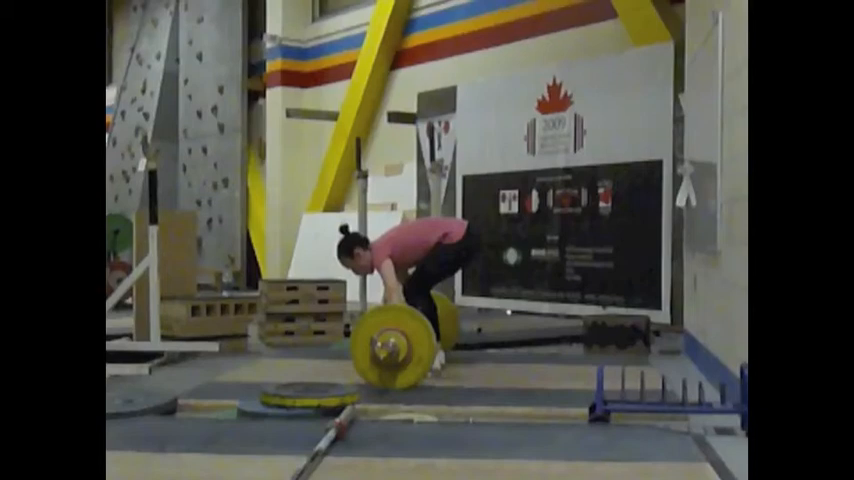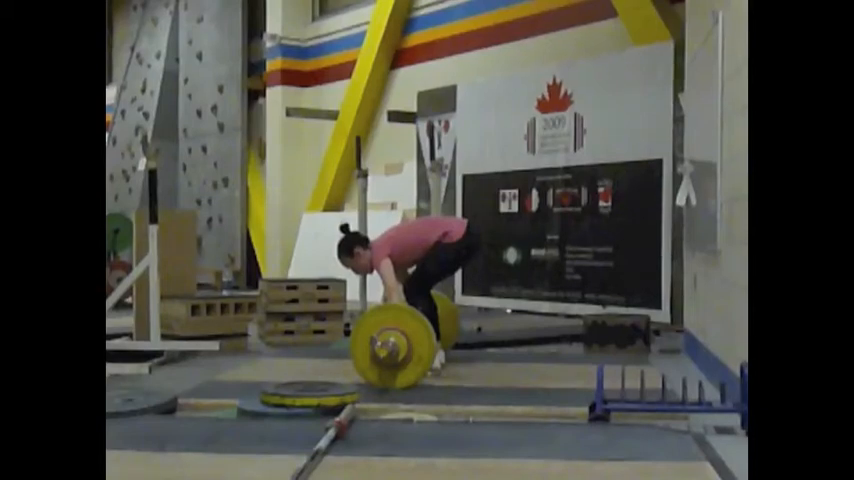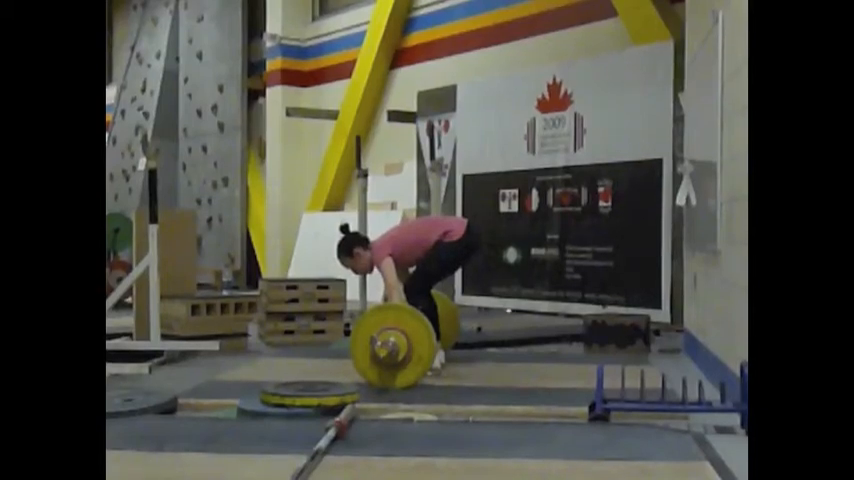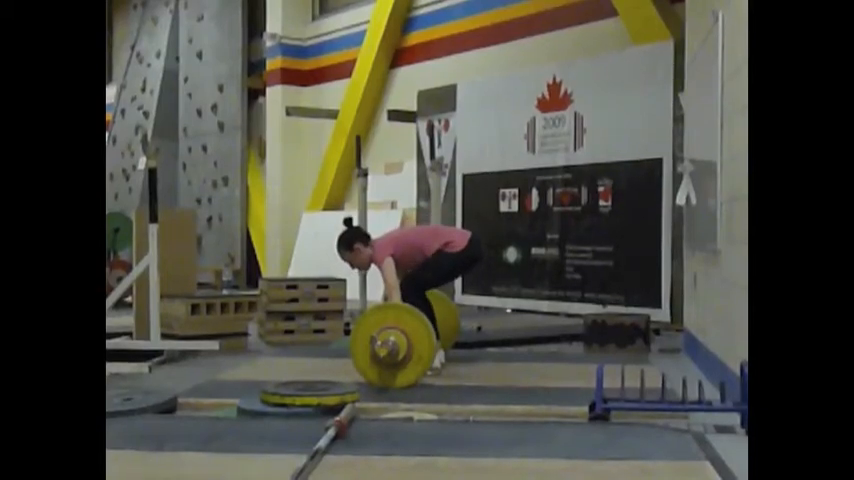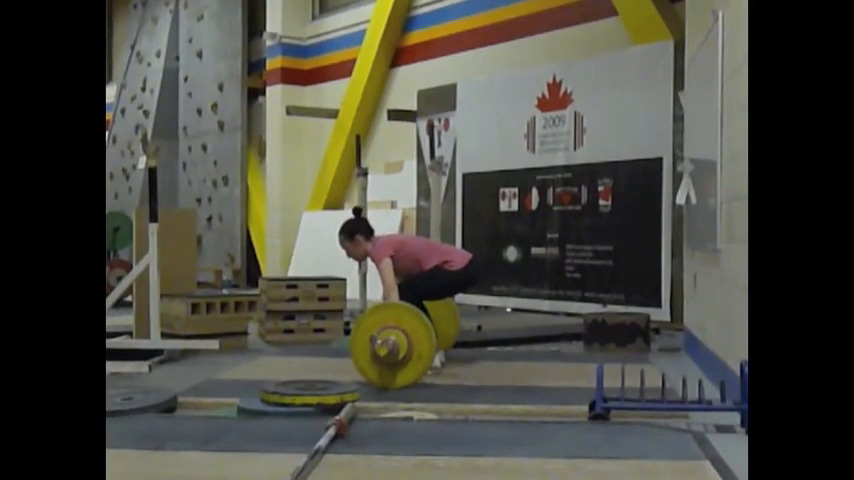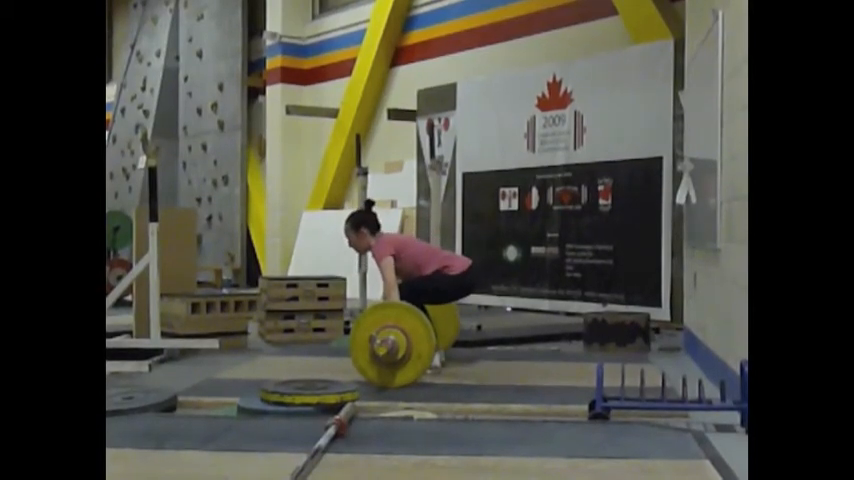
dt=0.4s
person 1, frame 1
left shoulder: (378, 252)
right shoulder: (388, 250)
left elbow: (393, 292)
right elbow: (402, 284)
left hip: (456, 240)
right hip: (462, 236)
left knee: (414, 290)
right knee: (417, 289)
person 1, frame 2
left shoulder: (378, 252)
right shoulder: (388, 249)
left elbow: (392, 291)
right elbow: (401, 284)
left hip: (456, 239)
right hip: (462, 235)
left knee: (414, 290)
right knee: (418, 289)
person 1, frame 3
left shoulder: (379, 251)
right shoulder: (389, 249)
left elbow: (393, 290)
right elbow: (402, 284)
left hip: (456, 237)
right hip: (462, 234)
left knee: (415, 289)
right knee: (418, 289)
person 1, frame 4
left shoulder: (380, 250)
right shoulder: (388, 247)
left elbow: (393, 291)
right elbow: (396, 287)
left hip: (459, 248)
right hip: (464, 244)
left knee: (410, 290)
right knee: (413, 290)
person 1, frame 5
left shoulder: (379, 248)
right shoulder: (387, 244)
left elbow: (391, 291)
right elbow: (400, 283)
left hip: (458, 269)
right hip: (461, 266)
left knee: (405, 294)
right knee: (409, 294)
person 1, frame 6
left shoulder: (381, 246)
right shoulder: (391, 241)
left elbow: (391, 288)
left hip: (457, 277)
right hip: (461, 274)
right knee: (409, 294)
